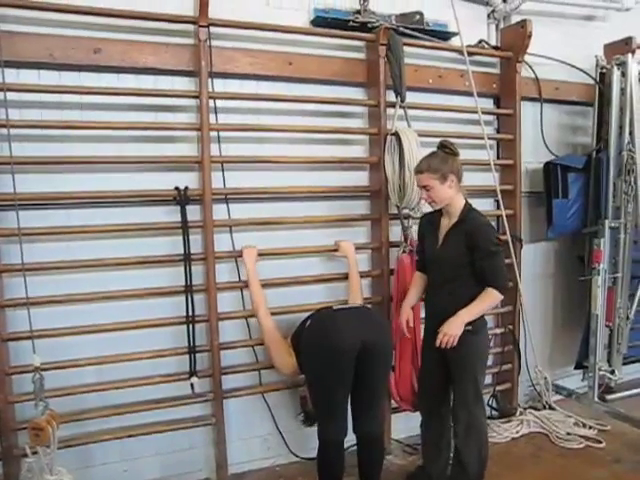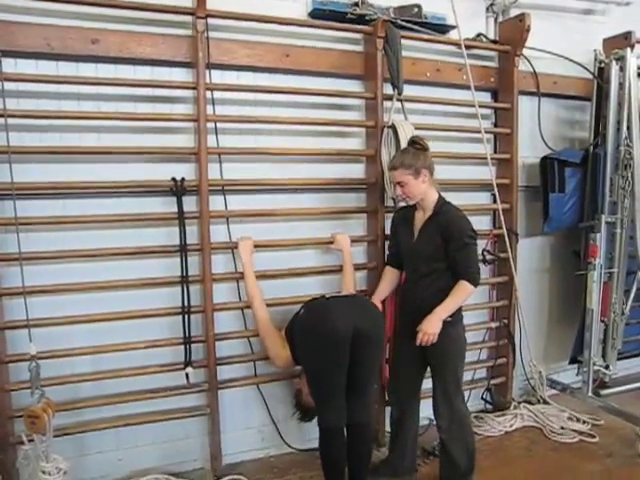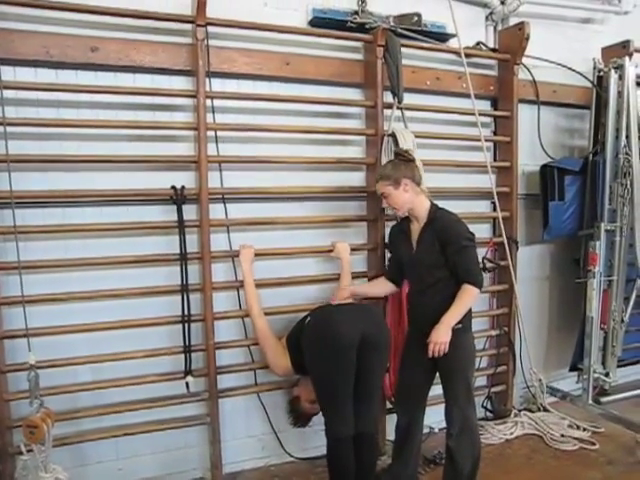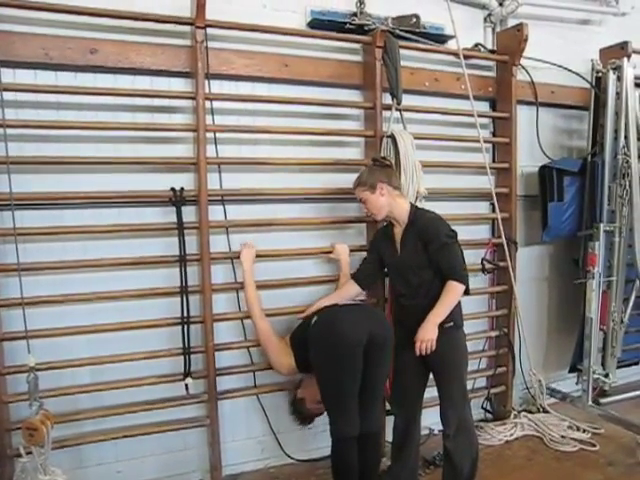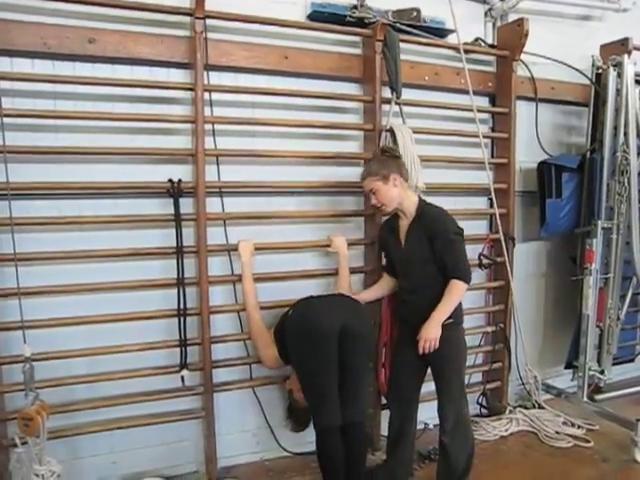
dt=1s
person 1, frame 1
left shoulder: (478, 228)
right shoulder: (427, 223)
left elbow: (497, 288)
left wrist: (460, 319)
right wrist: (408, 303)
left hip: (468, 333)
right hip: (435, 328)
left knee: (466, 408)
right knee: (430, 403)
person 1, frame 2
left shoulder: (453, 220)
right shoulder: (401, 218)
left elbow: (469, 279)
left wrist: (437, 316)
right wrist: (377, 298)
left hip: (444, 325)
right hip: (408, 321)
left knee: (448, 402)
right knee: (401, 394)
person 1, frame 3
left shoulder: (449, 226)
right shoulder: (399, 233)
left elbow: (472, 283)
right elbow: (393, 280)
left wrist: (445, 326)
right wrist: (356, 290)
left hip: (453, 333)
right hip: (418, 331)
left knee: (458, 412)
right knee: (408, 404)
person 1, frame 4
left shoulder: (430, 225)
right shoulder: (382, 238)
left elbow: (458, 279)
right elbow: (362, 280)
left wrist: (431, 323)
right wrist: (323, 304)
left hip: (443, 331)
right hip: (406, 333)
left knee: (454, 412)
right knee: (404, 406)
person 1, frame 5
left shoulder: (437, 221)
right shoulder: (388, 229)
left elbow: (461, 277)
left wrist: (434, 322)
right wrist: (362, 297)
left hip: (444, 328)
right hip: (407, 328)
left knee: (451, 408)
right knee: (400, 401)
person 2, frame 1
left shoulder: (290, 361)
left elbow: (262, 312)
right elbow: (356, 300)
left wrist: (250, 267)
right wrist: (351, 257)
left hip: (328, 336)
right hip: (375, 325)
left knee: (331, 435)
right knee: (371, 429)
person 2, frame 2
left shoulder: (285, 355)
left elbow: (257, 305)
right elbow: (349, 293)
left wrist: (246, 259)
right wrist: (346, 251)
left hip: (322, 323)
right hip: (367, 313)
left knee: (332, 422)
right knee: (360, 417)
person 2, frame 3
left shoulder: (283, 363)
left elbow: (256, 315)
right elbow: (344, 300)
left wrist: (246, 267)
right wrist: (345, 259)
left hip: (330, 332)
right hip: (372, 320)
left knee: (339, 430)
right knee: (366, 426)
person 2, frame 4
left shoulder: (287, 361)
left elbow: (257, 315)
left wrist: (247, 267)
right wrist: (344, 261)
left hip: (336, 332)
right hip: (377, 322)
left knee: (345, 430)
right knee: (370, 427)
person 2, frame 5
left shoulder: (274, 356)
left elbow: (252, 309)
right elbow: (344, 294)
left wrist: (246, 262)
right wrist: (343, 254)
left hip: (310, 322)
right hip: (355, 314)
left knee: (328, 423)
right knee: (354, 418)
